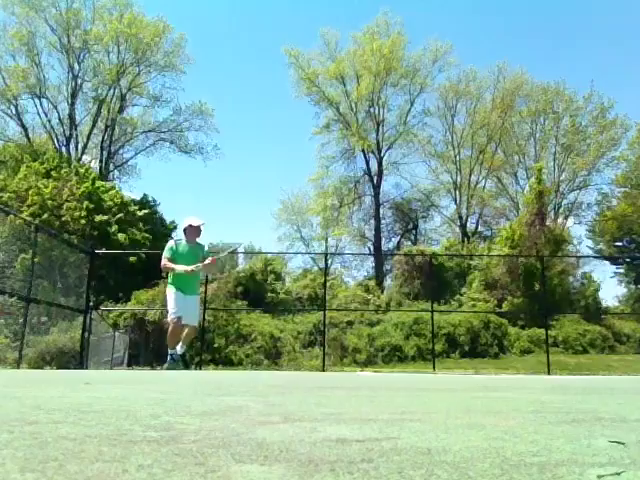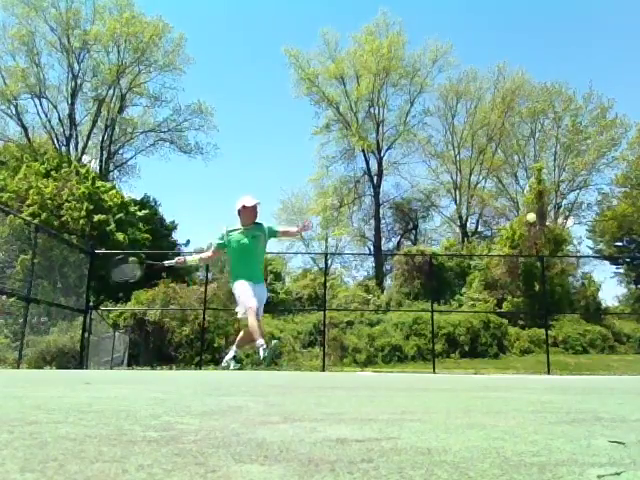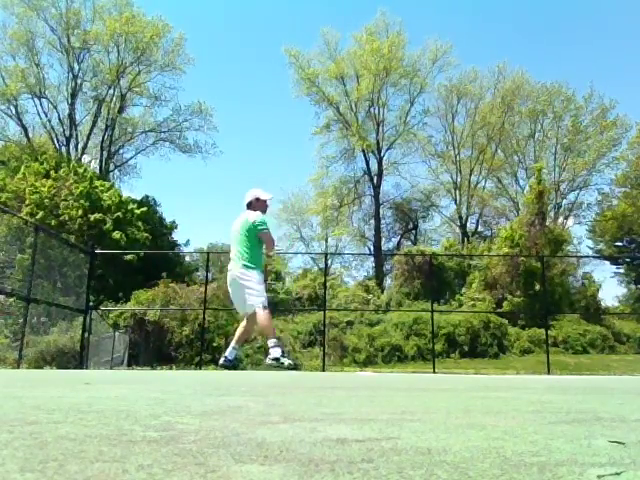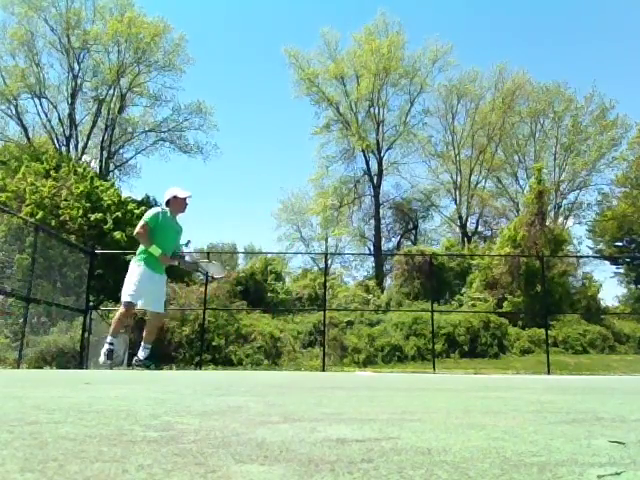
dt=1s
person 1, frame 1
left shoulder: (201, 248)
right shoulder: (173, 244)
left elbow: (208, 270)
right elbow: (164, 265)
left wrist: (209, 264)
right wrist: (184, 269)
left hip: (193, 294)
right hip: (176, 291)
left knee: (192, 327)
right knee: (175, 322)
left ankle: (179, 351)
right ankle: (172, 357)
person 1, frame 2
left shoulder: (262, 230)
right shoulder: (229, 233)
left elbow: (285, 233)
right elbow: (209, 256)
left wrist: (300, 230)
right wrist: (186, 260)
left hip: (259, 284)
right hip: (241, 282)
left knee: (249, 325)
right knee: (252, 308)
left ankle: (230, 357)
right ankle: (262, 349)
person 1, frame 3
left shoulder: (239, 221)
right shoulder: (256, 216)
right elbow: (269, 242)
left wrist: (263, 252)
right wrist: (270, 251)
left hip: (236, 272)
right hip: (247, 271)
left knee: (251, 316)
right knee: (263, 310)
left ankle: (229, 356)
right ankle: (275, 353)
person 1, frame 4
left shoulder: (177, 227)
right shoulder: (157, 213)
right elbow: (139, 232)
left wrist: (180, 260)
right wrist: (158, 253)
left hip: (158, 274)
right hip: (142, 267)
left knee: (156, 316)
right knee: (128, 307)
left ankle: (141, 356)
right ankle: (109, 348)
